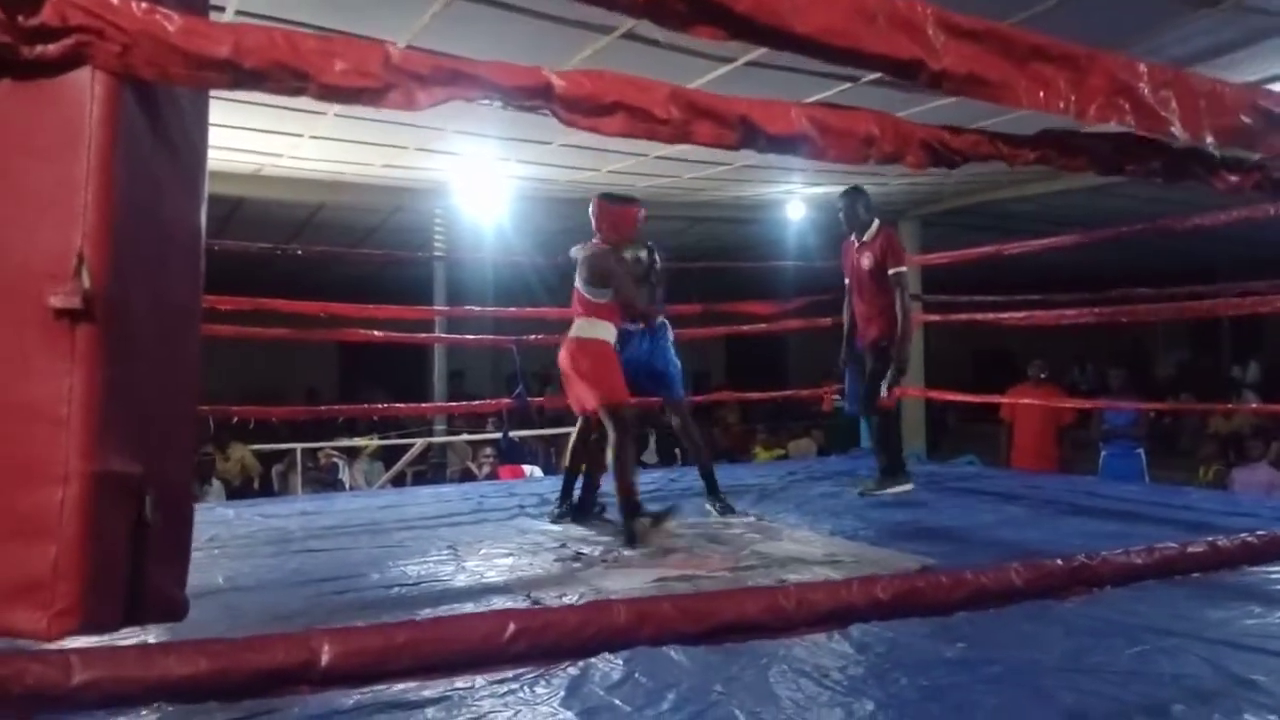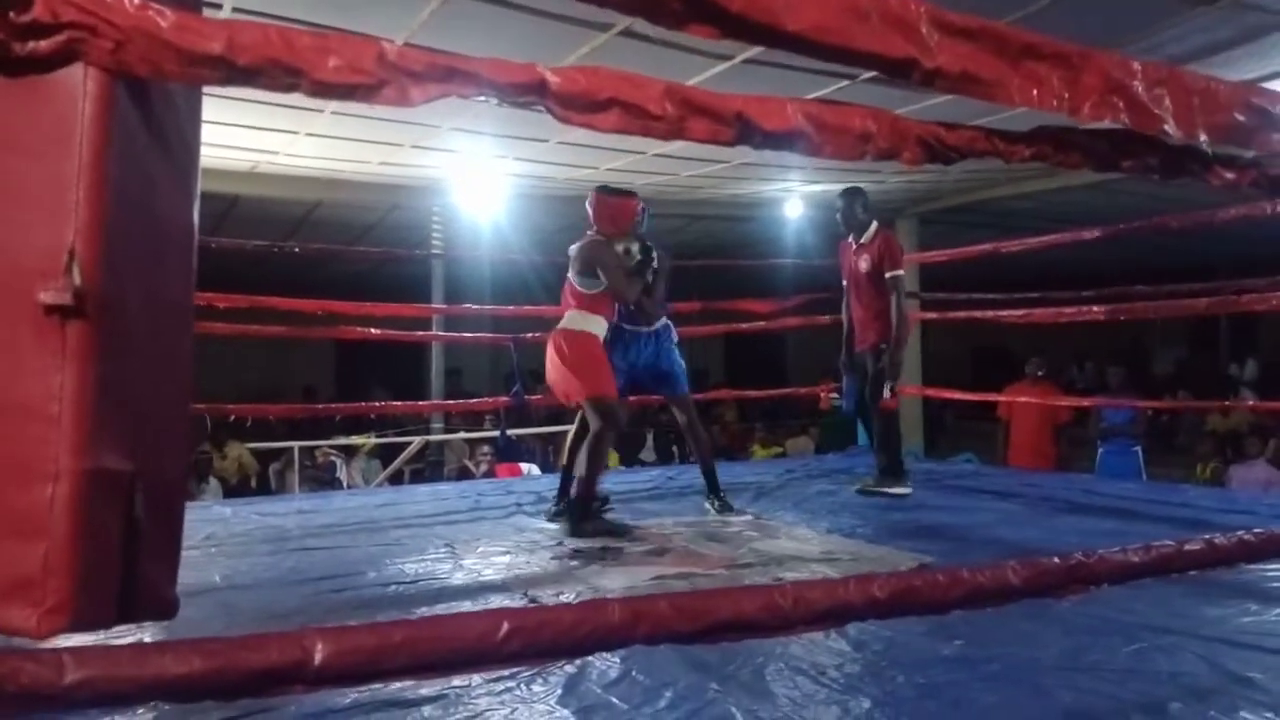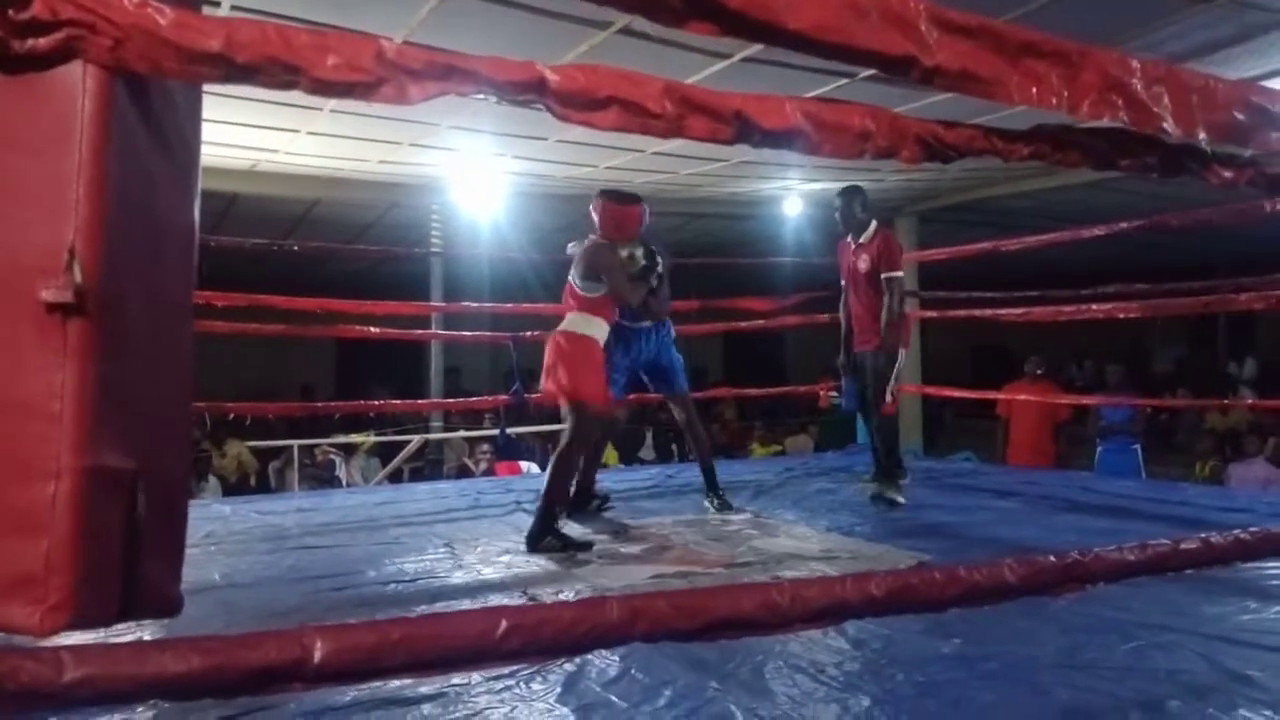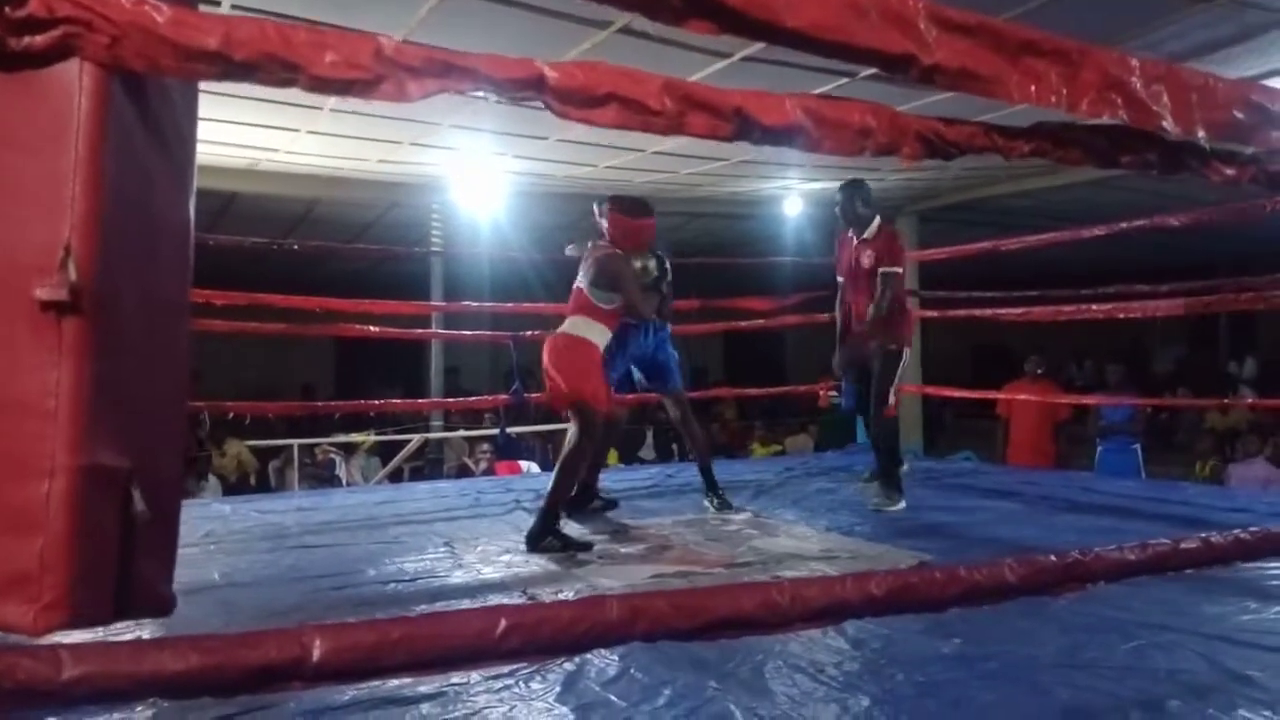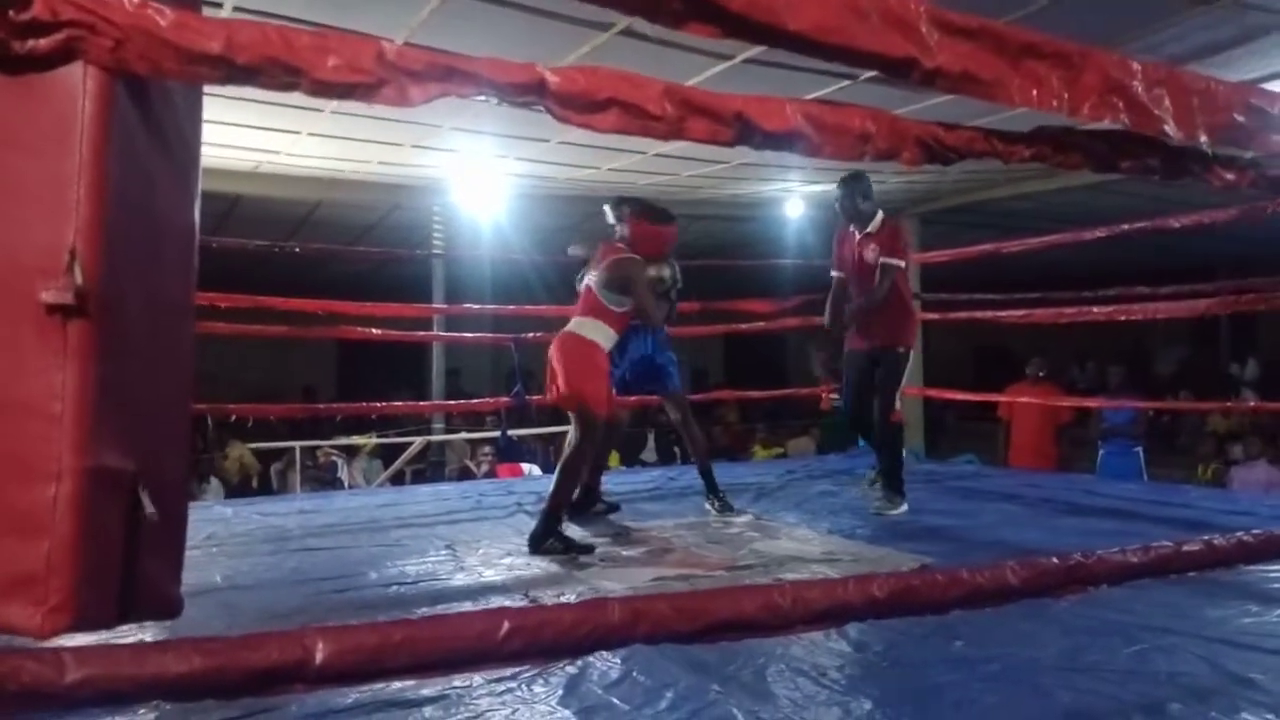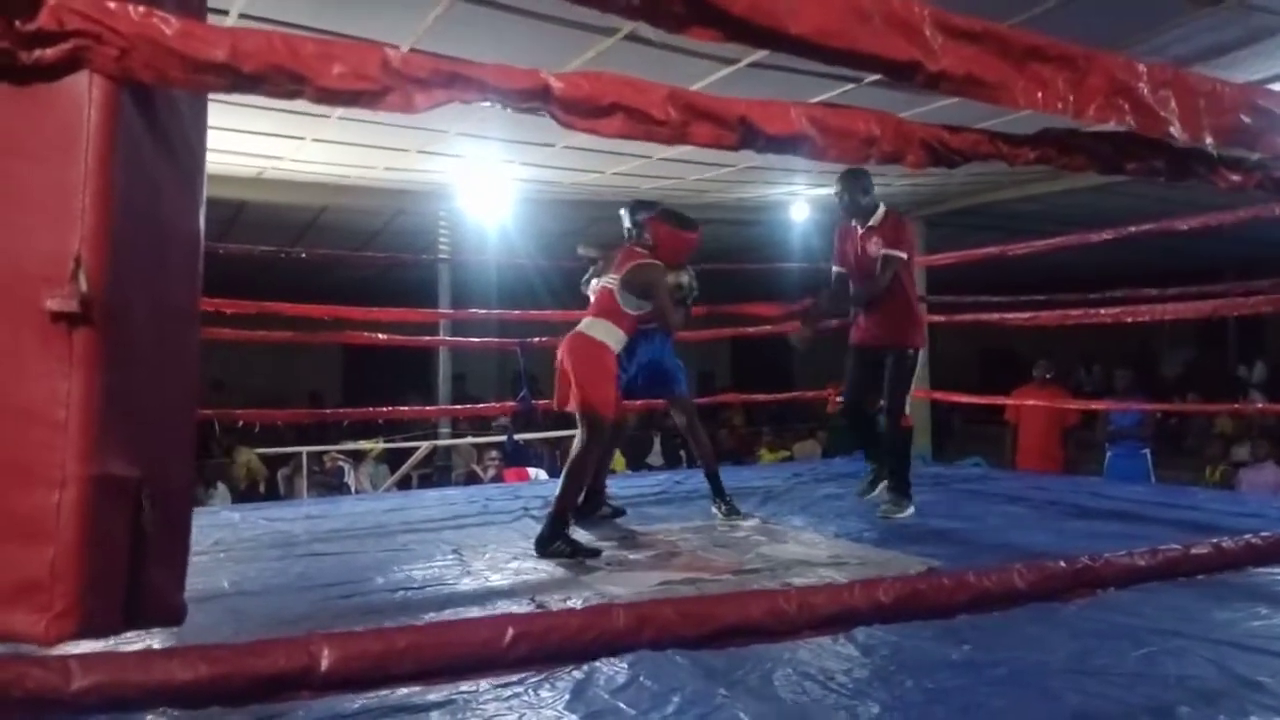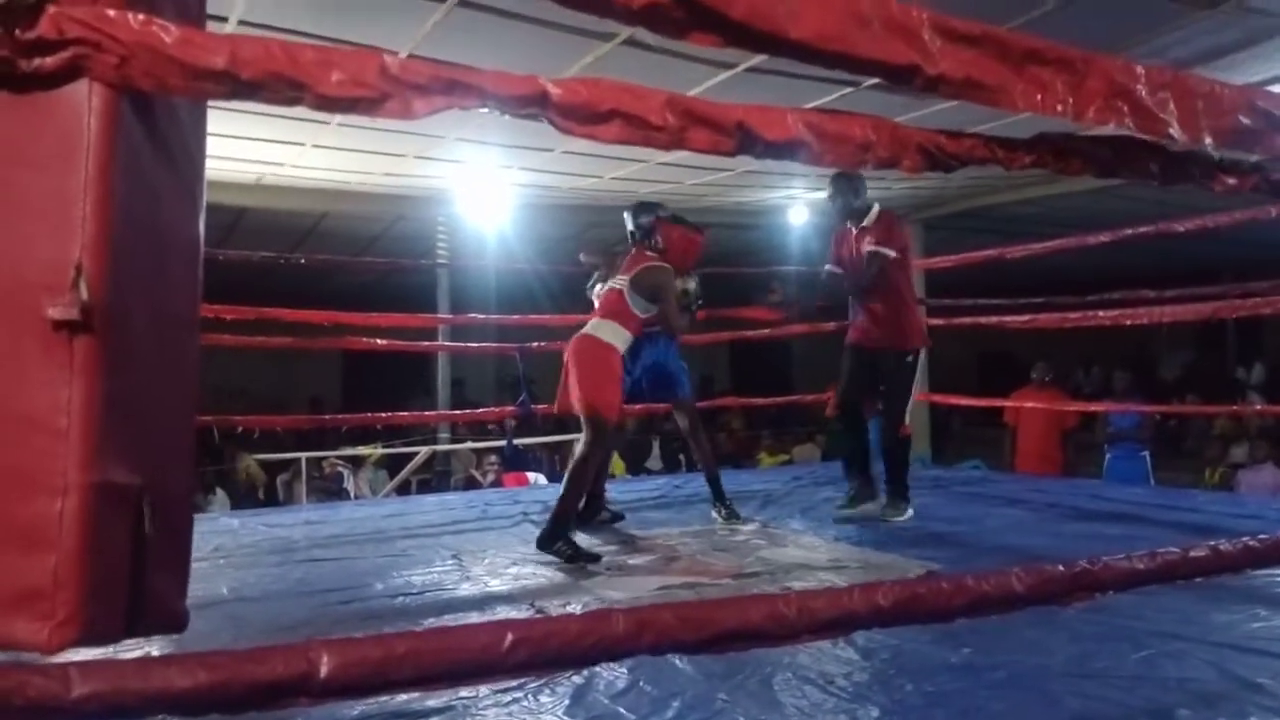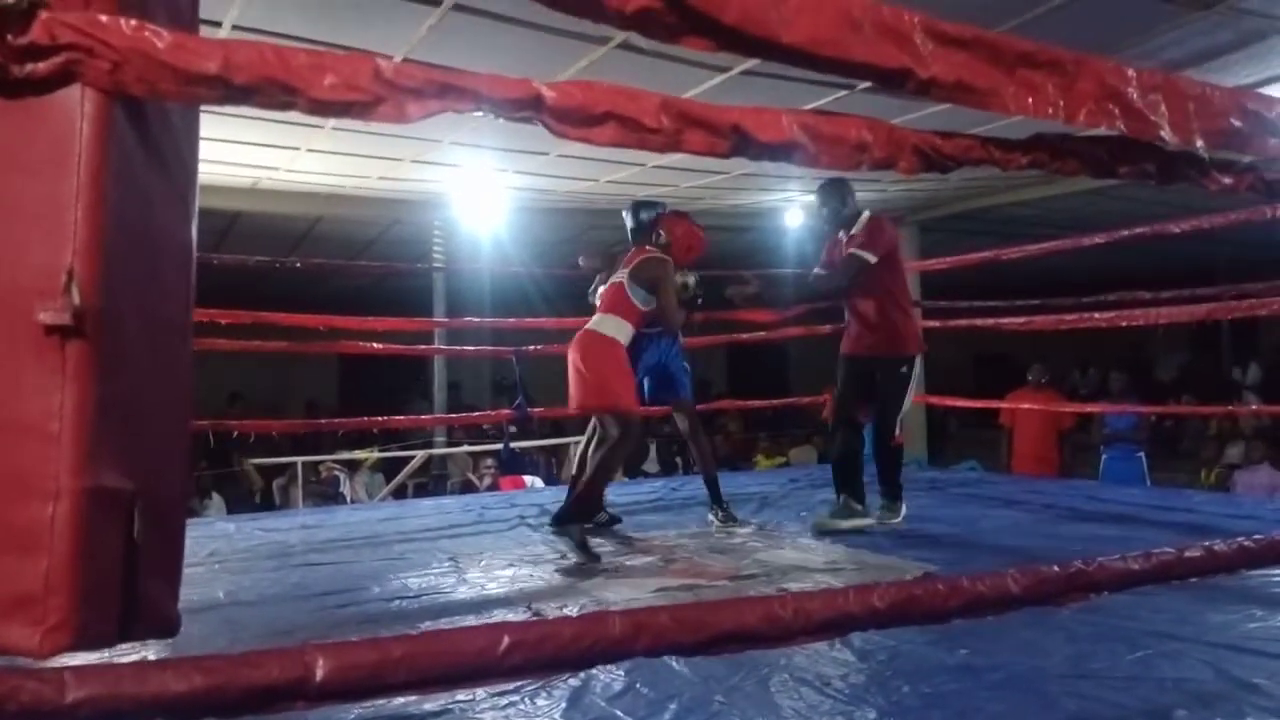
dt=0.1s
person 1, frame 1
left shoulder: (593, 253)
right shoulder: (608, 258)
right elbow: (637, 306)
left hip: (584, 348)
right hip: (590, 350)
left knee: (591, 426)
right knee: (623, 428)
right ankle: (632, 515)
person 1, frame 2
left shoulder: (591, 245)
right shoulder: (600, 249)
right elbow: (626, 296)
right wrist: (641, 278)
left hip: (574, 341)
right hip: (577, 342)
left knee: (594, 419)
right knee: (608, 421)
left ankle: (582, 500)
right ankle: (581, 511)
person 1, frame 3
left shoulder: (593, 248)
right shoulder: (603, 252)
right elbow: (628, 299)
right wrist: (645, 282)
left hip: (578, 345)
right hip: (577, 346)
left knee: (591, 424)
right knee: (582, 431)
left ankle: (575, 494)
right ankle: (543, 527)
person 1, frame 4
left shoulder: (600, 253)
right shoulder: (617, 262)
right elbow: (643, 312)
left hip: (574, 347)
right hip: (575, 349)
left knee: (595, 426)
right knee: (588, 433)
right ankle: (544, 528)
person 1, frame 5
left shoulder: (608, 250)
right shoulder: (632, 267)
right elbow: (653, 318)
left hip: (574, 344)
right hip: (583, 349)
left knee: (597, 427)
right knee: (587, 436)
right ankle: (546, 529)
person 1, frame 6
left shoulder: (626, 253)
right shoulder: (653, 272)
right elbow: (671, 323)
right wrist: (680, 305)
left hip: (583, 345)
right hip: (593, 351)
left knee: (597, 433)
right knee: (594, 439)
right ankle: (553, 532)
person 1, frame 7
left shoulder: (634, 259)
right shoulder: (661, 274)
right elbow: (673, 326)
right wrist: (685, 312)
left hip: (586, 347)
right hip: (598, 352)
left knee: (600, 433)
right knee: (599, 439)
left ankle: (580, 510)
right ankle: (555, 530)
person 1, frame 8
left shoulder: (634, 254)
right shoulder: (661, 264)
right elbow: (672, 322)
right wrist: (686, 307)
left hip: (590, 343)
right hip: (603, 347)
left knee: (607, 430)
right knee: (625, 431)
left ankle: (588, 505)
right ankle: (572, 512)
person 2, frame 1
left shoulder: (887, 239)
right shoulder: (849, 247)
left elbow: (901, 293)
left wrist: (902, 342)
right wrist: (846, 343)
left hip: (887, 337)
right hip: (864, 338)
left knee: (877, 397)
right knee: (871, 402)
left ankle: (893, 473)
right ankle: (891, 471)
person 2, frame 2
left shoulder: (885, 242)
right shoulder: (846, 248)
left elbow: (897, 297)
left wrist: (896, 347)
right wrist: (846, 347)
left hip: (884, 340)
right hip: (862, 341)
left knee: (878, 398)
right knee: (864, 405)
left ankle: (892, 475)
right ankle: (888, 471)
person 2, frame 3
left shoulder: (885, 242)
right shoulder: (844, 248)
left elbow: (893, 299)
left wrist: (883, 346)
right wrist: (846, 347)
left hip: (887, 340)
right hip: (861, 342)
left knee: (880, 403)
right knee: (867, 407)
left ankle: (890, 480)
right ankle: (888, 468)
person 2, frame 4
left shoulder: (888, 237)
right shoulder: (844, 243)
left elbow: (886, 295)
left wrist: (857, 341)
right wrist: (841, 346)
left hip: (889, 338)
right hip: (859, 340)
left knee: (882, 405)
right knee: (864, 406)
left ankle: (891, 486)
right ankle: (888, 463)
person 2, frame 5
left shoulder: (892, 232)
right shoulder: (842, 237)
left elbow: (881, 290)
right elbow: (839, 291)
left wrist: (840, 326)
right wrist: (828, 332)
left hip: (895, 337)
right hip: (861, 338)
left knee: (886, 409)
right knee: (854, 408)
left ankle: (894, 490)
right ankle: (890, 458)
person 2, frame 6
left shoulder: (896, 225)
right shoulder: (845, 233)
left elbow: (881, 282)
right elbow: (838, 285)
left wrist: (816, 315)
right wrist: (810, 316)
left hip: (901, 333)
right hip: (865, 335)
left knee: (895, 411)
right knee: (853, 407)
left ankle: (900, 493)
right ankle: (881, 463)
person 2, frame 7
left shoulder: (890, 226)
right shoulder: (841, 234)
left elbow: (864, 279)
right elbow: (833, 280)
left hip: (900, 338)
right hip: (863, 336)
left knee: (894, 418)
right knee: (847, 407)
left ankle: (898, 498)
right ankle: (862, 487)
person 2, frame 8
left shoulder: (877, 229)
right shoulder: (835, 239)
left elbow: (840, 281)
right elbow: (820, 285)
left hip: (897, 343)
right hip: (858, 343)
left knee: (888, 425)
right knee: (845, 420)
left ankle: (893, 499)
right ankle: (850, 504)
person 3, frame 1
left shoulder: (651, 257)
left elbow: (651, 307)
left wrist: (639, 274)
left hip: (653, 338)
right hip: (620, 339)
left knee: (681, 416)
left ankle: (713, 492)
right ankle: (568, 496)
person 3, frame 2
left shoulder: (654, 259)
left elbow: (652, 310)
left wrist: (639, 277)
left hip: (657, 339)
right hip: (621, 339)
left knee: (687, 414)
left ankle: (714, 491)
right ankle: (565, 493)
person 3, frame 3
left shoulder: (653, 259)
left elbow: (659, 310)
left wrist: (641, 278)
left hip: (656, 337)
right hip: (620, 338)
left knee: (686, 412)
left ankle: (712, 489)
right ankle: (584, 490)
person 3, frame 4
left shoulder: (657, 261)
left elbow: (662, 312)
left wrist: (651, 285)
left hip: (652, 335)
right hip: (618, 334)
left knee: (681, 410)
left ankle: (711, 488)
right ankle: (586, 490)
person 3, frame 5
left shoulder: (660, 263)
left elbow: (664, 317)
left wrist: (662, 292)
left hip: (650, 339)
right hip: (616, 337)
left knee: (681, 412)
left ankle: (712, 490)
right ankle: (589, 492)
person 3, frame 6
left shoulder: (674, 275)
left elbow: (677, 323)
right elbow: (588, 284)
left wrist: (682, 297)
right wrist: (596, 284)
left hip: (658, 341)
right hip: (624, 341)
left knee: (688, 417)
left ankle: (720, 495)
right ankle: (593, 497)
person 3, frame 7
left shoulder: (679, 274)
left elbow: (683, 323)
right elbow: (594, 289)
left wrist: (686, 303)
left hip: (661, 345)
right hip: (625, 344)
left knee: (690, 420)
left ankle: (720, 499)
right ankle: (592, 499)
person 3, frame 8
left shoulder: (680, 275)
right elbow: (597, 293)
left wrist: (685, 298)
left hip: (664, 344)
right hip: (629, 344)
left knee: (691, 422)
left ankle: (717, 503)
